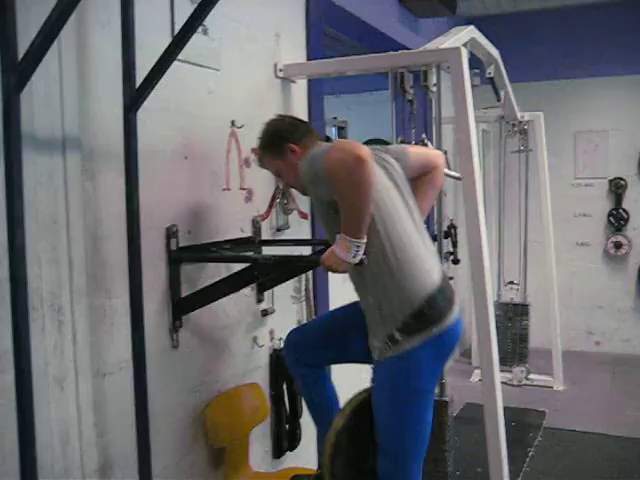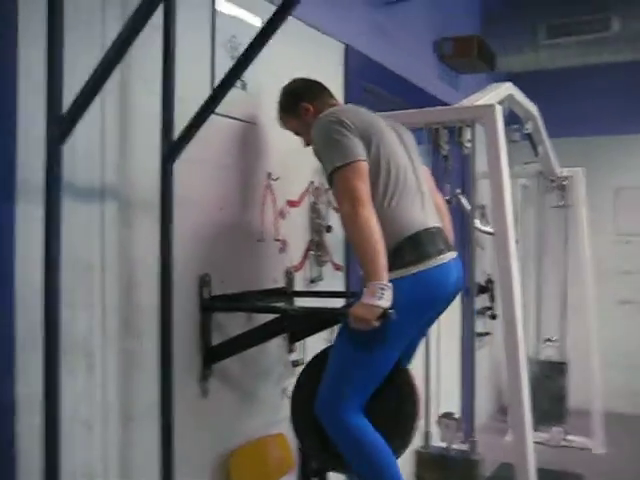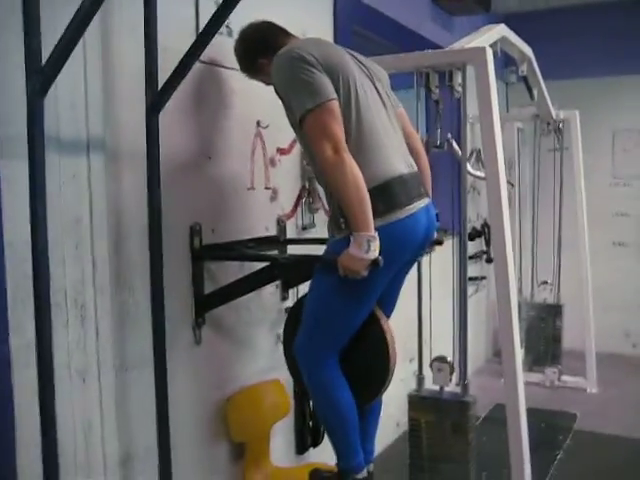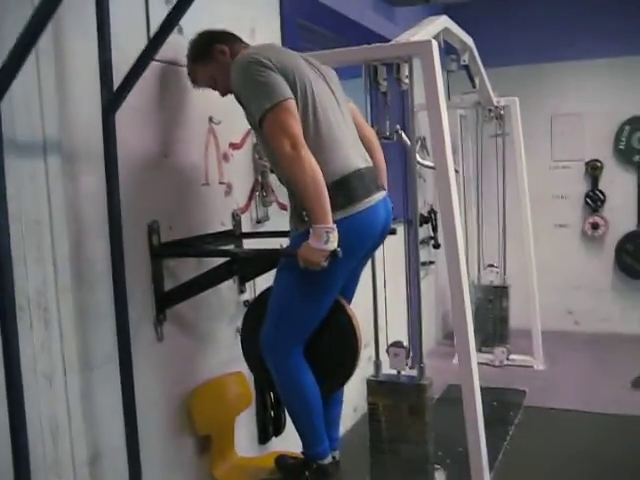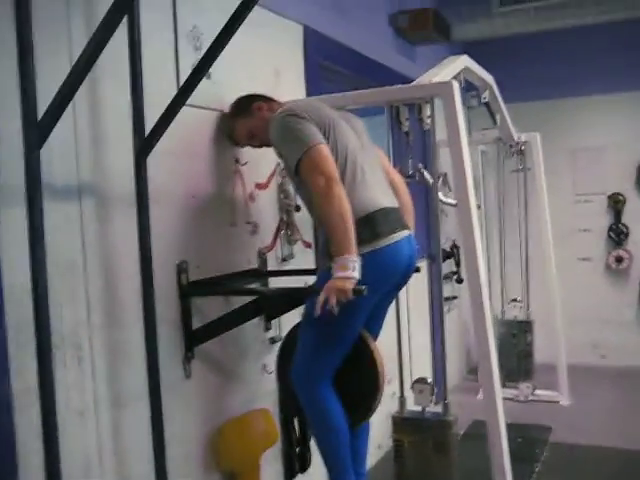
dt=0.7s
person 1, frame 1
left shoulder: (317, 161)
right shoulder: (381, 156)
left elbow: (356, 162)
right elbow: (436, 161)
left wrist: (350, 243)
right wrist: (407, 230)
left hip: (417, 329)
right knee: (300, 348)
person 1, frame 2
left shoulder: (332, 122)
right shoulder: (384, 126)
left elbow: (357, 207)
right elbow: (436, 202)
left wrist: (375, 292)
left hip: (411, 272)
right hip: (443, 265)
left knee: (335, 407)
right knee: (366, 396)
person 1, frame 3
left shoulder: (292, 62)
right shoulder: (357, 62)
left elbow: (334, 152)
right elbow: (413, 140)
left wrist: (361, 240)
right wrist: (424, 209)
left hip: (381, 224)
right hip: (416, 213)
left knee: (314, 353)
person 1, frame 4
left shoulder: (250, 65)
right shoulder: (307, 65)
left elbow: (293, 148)
right elbow: (367, 135)
left wrist: (321, 232)
left hip: (342, 217)
right hip: (374, 206)
left knee: (280, 344)
person 1, frame 5
left shoulder: (286, 119)
right shoulder: (339, 118)
left elbow: (328, 184)
right elbow: (396, 180)
left wrist: (344, 267)
left hip: (368, 251)
right hip: (399, 244)
left knee: (310, 378)
